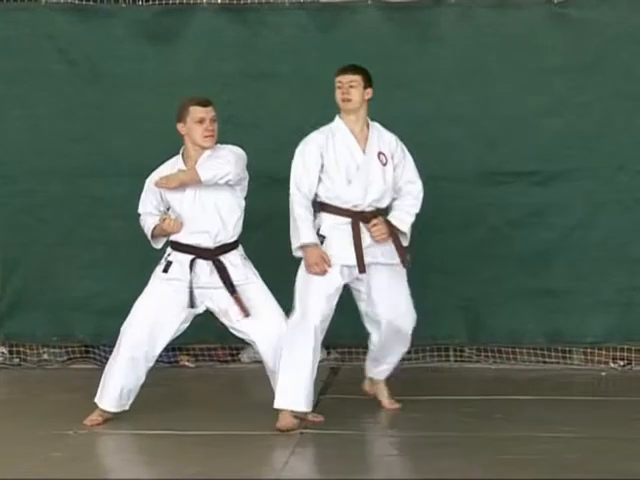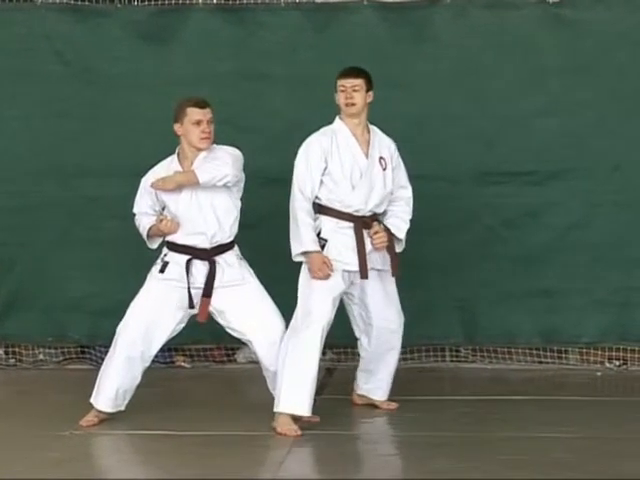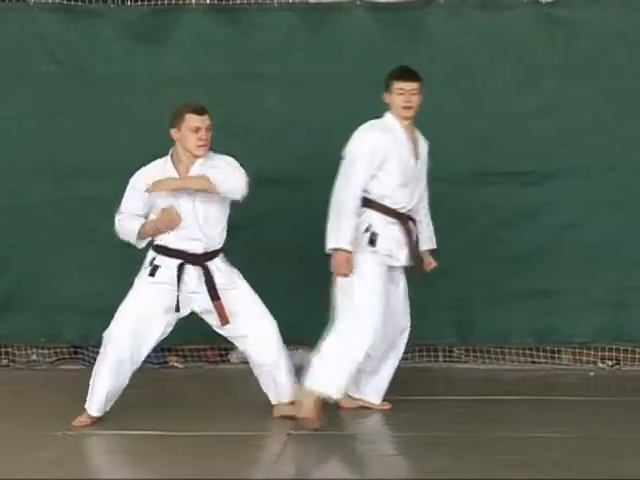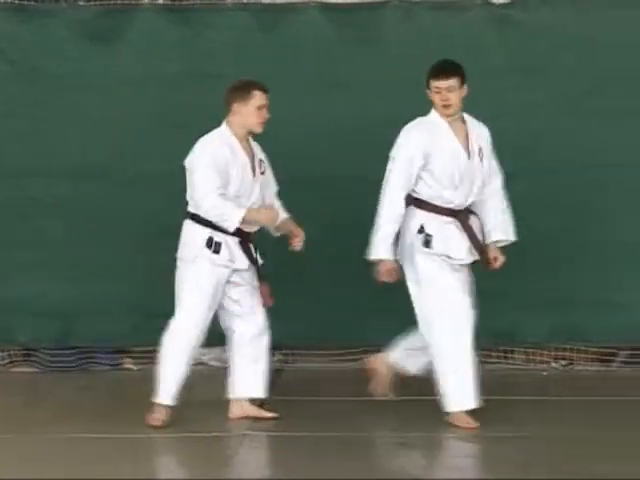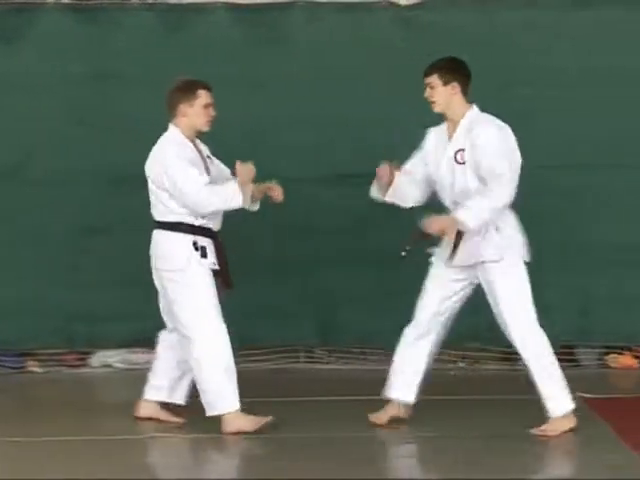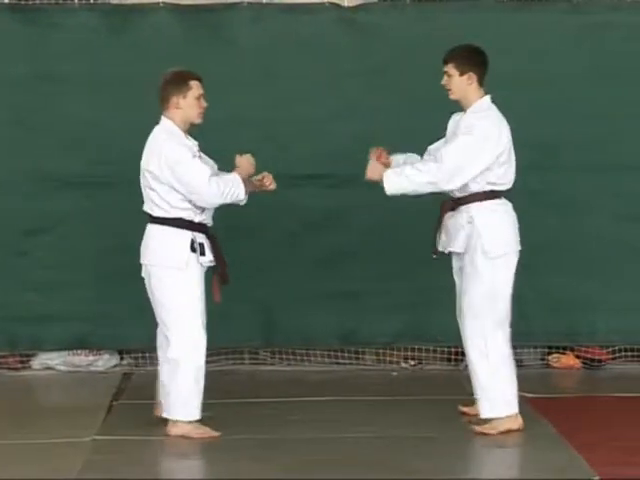
dt=0.5s
person 1, frame 1
left shoulder: (389, 142)
right shoulder: (317, 142)
left elbow: (411, 188)
right elbow: (300, 196)
left wrist: (393, 223)
right wrist: (307, 244)
left hip: (376, 243)
right hip: (330, 239)
left knee: (398, 317)
right knee: (308, 319)
left ankle: (376, 377)
right ankle: (291, 407)
person 1, frame 2
left shoulder: (386, 145)
right shoulder: (320, 143)
left elbow: (401, 195)
right elbow: (301, 199)
left wrist: (390, 230)
right wrist: (309, 250)
left hip: (372, 246)
right hip: (332, 242)
left knee: (386, 323)
right knee: (311, 323)
left ankle: (369, 389)
right ankle: (287, 410)
person 1, frame 3
left shoulder: (420, 143)
right shoulder: (372, 135)
right elbow: (346, 191)
left wrist: (425, 245)
right wrist: (340, 245)
left hip: (398, 241)
right hip: (369, 236)
left knee: (395, 323)
right knee: (360, 318)
left ankle: (361, 392)
right ankle: (313, 392)
person 1, frame 4
left shoulder: (479, 133)
right shoulder: (416, 134)
left elbow: (490, 188)
right elbow: (392, 195)
left wrist: (495, 240)
right wrist: (382, 251)
left hip: (461, 234)
right hip: (426, 236)
left knee: (455, 318)
right knee: (448, 323)
left ankle: (388, 362)
right ankle: (458, 405)
person 1, frame 5
left shoulder: (490, 131)
right shoulder: (435, 138)
left elbow: (501, 186)
right elbow: (415, 185)
left wrist: (458, 218)
right wrist: (390, 180)
left hip: (494, 242)
right hip: (453, 243)
left knee: (521, 327)
right knee: (424, 321)
left ankle: (562, 411)
right ankle: (397, 400)
person 1, frame 6
left shoulder: (486, 123)
right shoulder: (463, 121)
left elbow: (444, 172)
right elbow: (431, 161)
left wrist: (384, 177)
right wrist: (392, 162)
left hip: (486, 227)
right hip: (469, 228)
left knee: (485, 321)
right knee: (473, 319)
left ankle: (506, 413)
right ankle: (490, 400)
person 2, frame 1
left shoulder: (233, 156)
right shoulder: (162, 175)
left elbow: (222, 168)
right elbow: (148, 217)
left wrist: (179, 179)
right wrist: (161, 229)
left hip: (229, 267)
right hip: (180, 268)
left knee: (274, 331)
right knee: (138, 333)
right ankle: (108, 405)
person 2, frame 2
left shoulder: (229, 157)
right shoulder: (158, 174)
left elbow: (220, 171)
right elbow: (143, 217)
left wrist: (175, 181)
right wrist: (157, 229)
left hip: (225, 267)
right hip: (176, 268)
left knee: (270, 330)
right knee: (134, 333)
right ankle: (104, 405)
person 2, frame 3
left shoulder: (223, 165)
right shoulder: (148, 175)
left elbow: (236, 185)
right elbow: (125, 223)
left wrist: (176, 183)
right wrist: (154, 226)
left hip: (212, 271)
right hip: (164, 272)
left knee: (262, 329)
right knee: (122, 337)
left ankle: (284, 400)
right ankle: (95, 407)
person 2, frame 4
left shoulder: (255, 152)
right shoulder: (210, 148)
left elbow: (268, 199)
right elbow: (207, 202)
left wrist: (287, 226)
right wrist: (251, 217)
left hip: (240, 248)
right hip: (205, 246)
left knee: (251, 325)
right knee: (189, 324)
left ankle: (241, 401)
right ankle: (163, 401)
person 2, frame 5
left shoulder: (197, 149)
right shoulder: (169, 152)
left elbow: (226, 189)
right elbow: (202, 200)
left wrist: (260, 190)
right wrist: (242, 184)
left hip: (195, 250)
right hip: (179, 250)
left knee: (181, 331)
right knee: (208, 333)
left ankle: (151, 402)
right ankle: (230, 414)
person 2, frame 6
left shoulder: (180, 141)
right shoulder: (167, 145)
left elbow: (210, 185)
right elbow: (209, 191)
left wrist: (253, 181)
right wrist: (242, 173)
left hip: (184, 248)
right hip: (172, 248)
left knee: (186, 330)
right knee: (185, 334)
left ankle: (171, 402)
right ankle: (180, 419)
